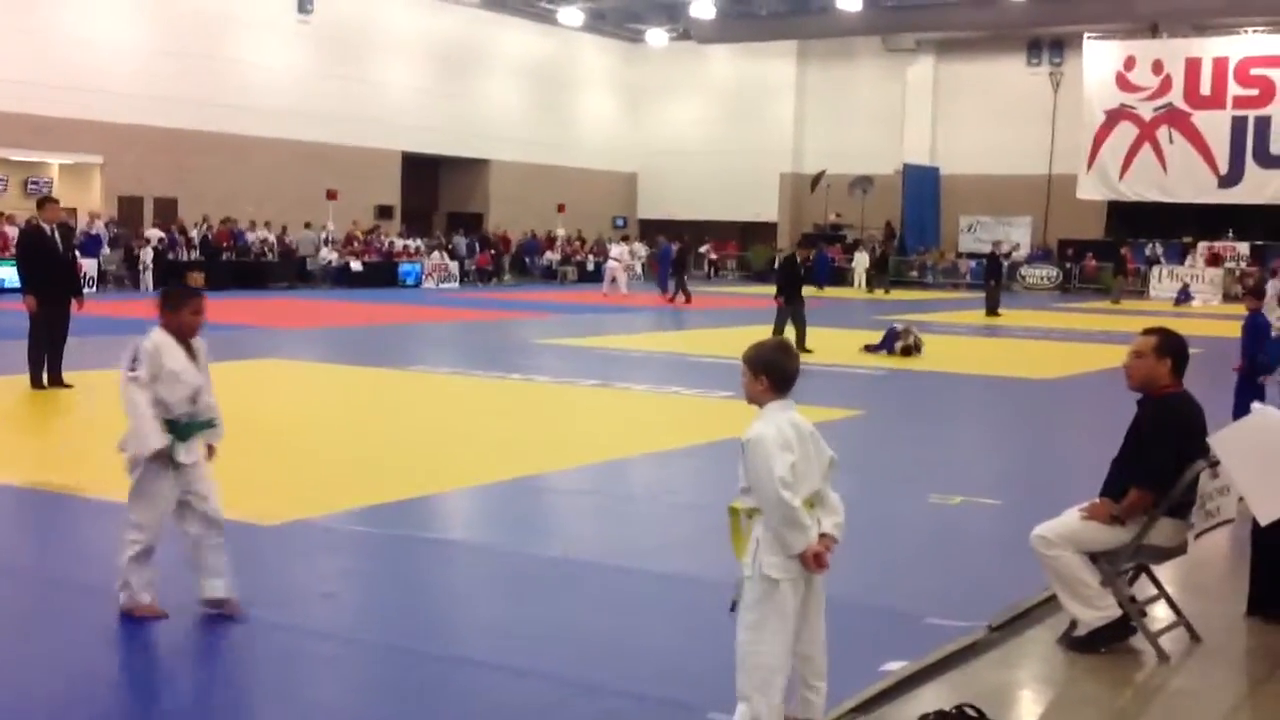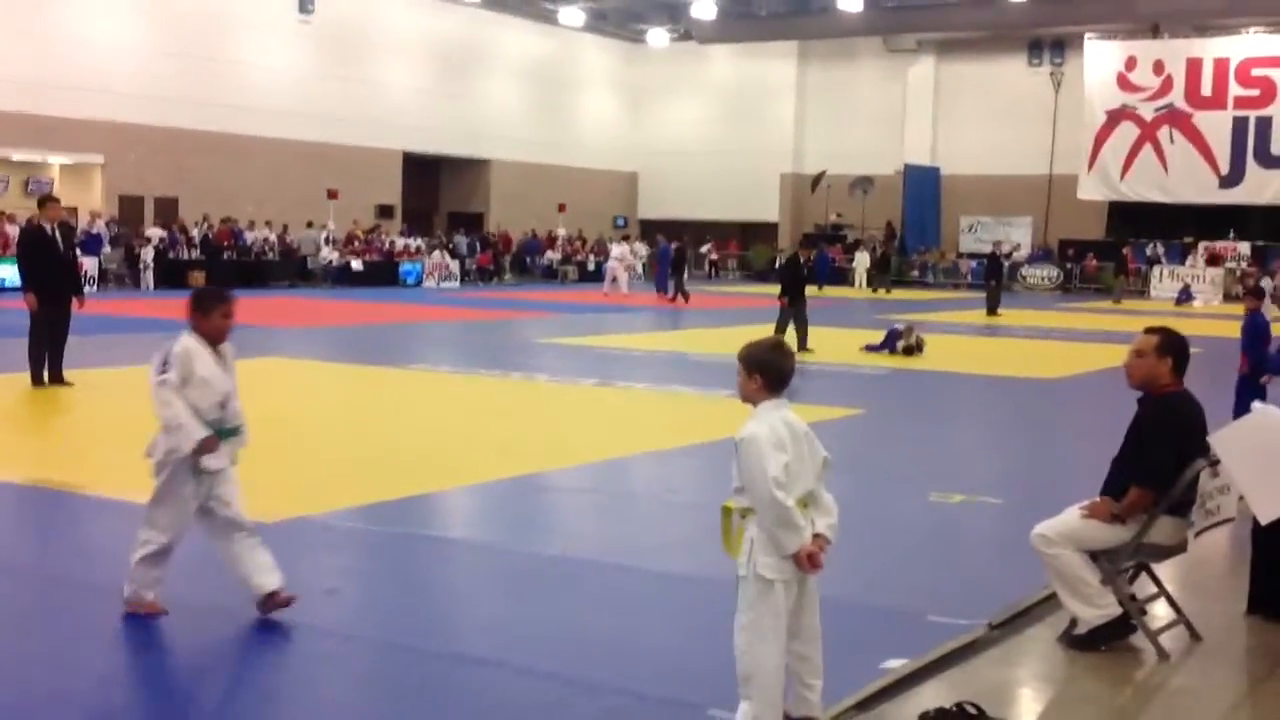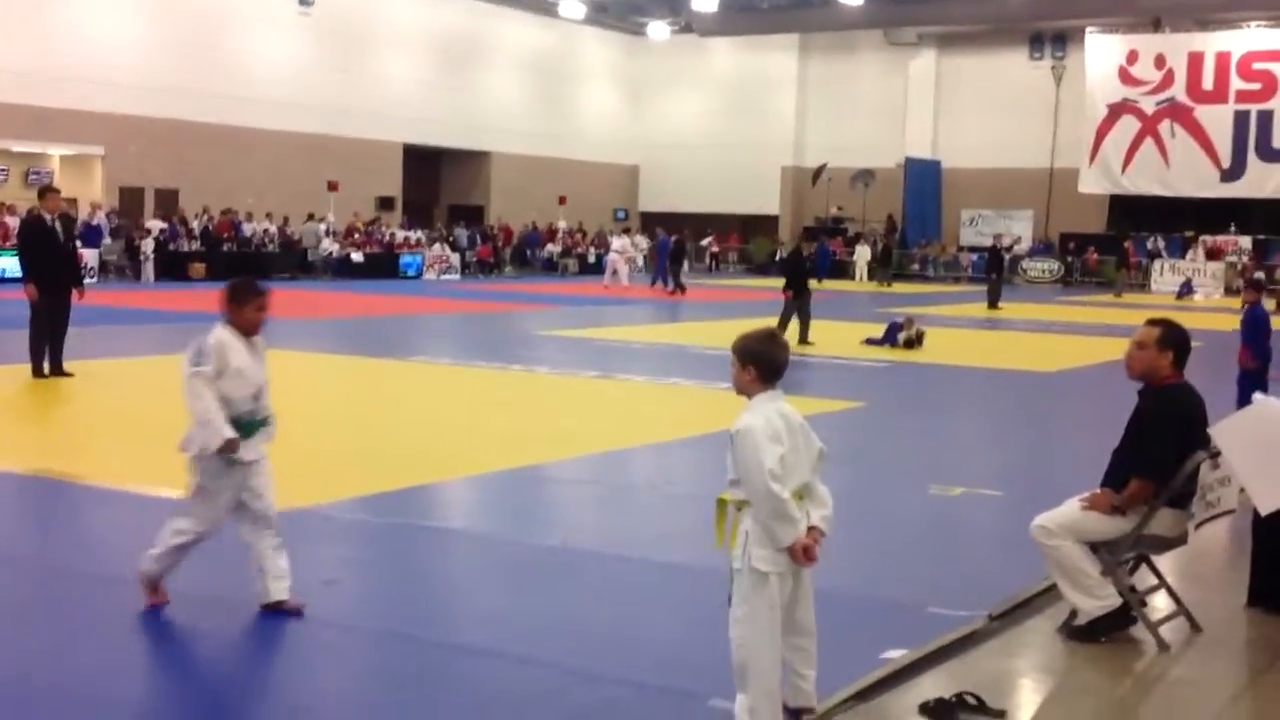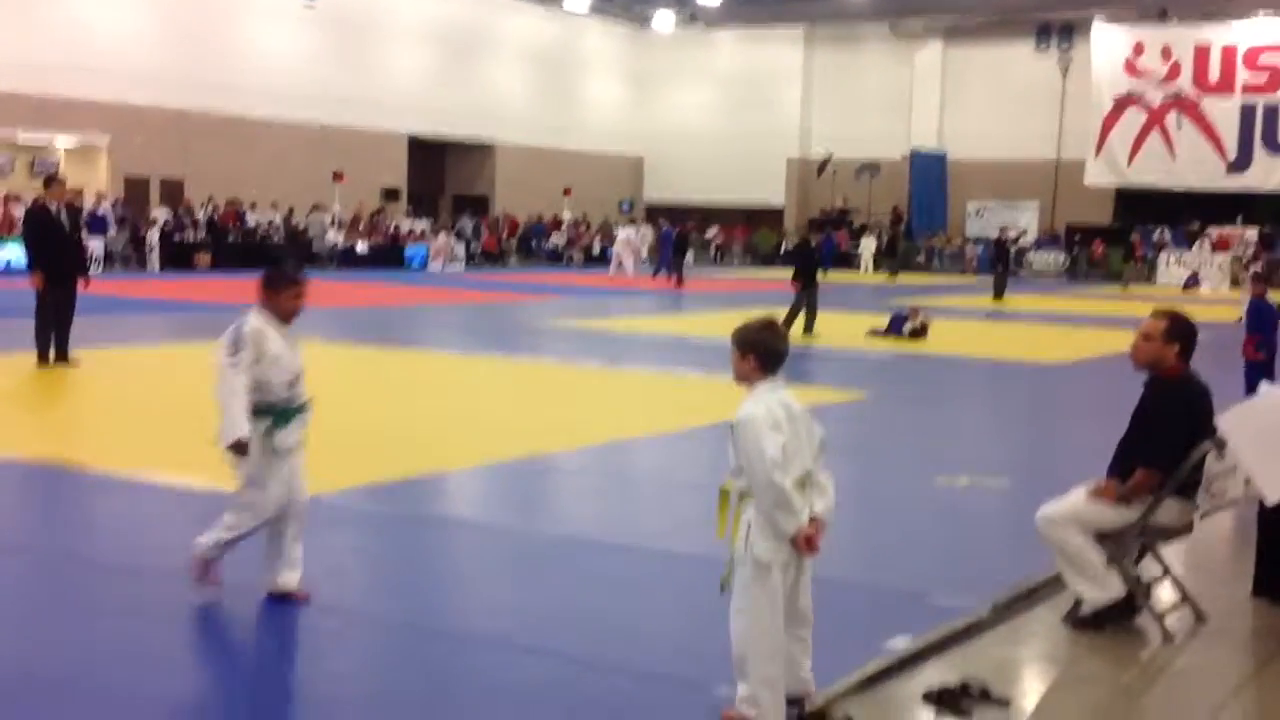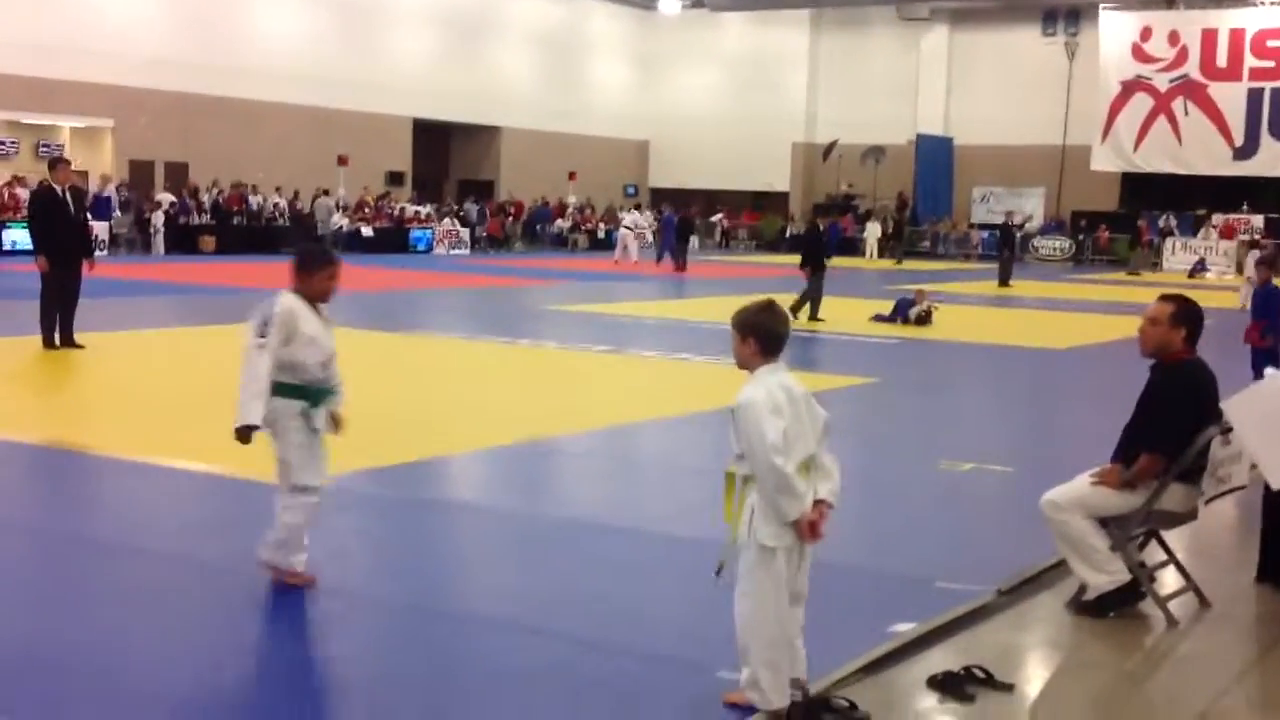
dt=0.1s
person 1, frame 1
left shoulder: (761, 433)
right shoulder: (802, 425)
left elbow: (778, 498)
right elbow: (825, 483)
left wrist: (800, 546)
right wrist: (826, 533)
left hip: (776, 550)
right hip: (803, 544)
left knee: (761, 641)
right knee: (806, 635)
person 1, frame 2
left shoulder: (755, 433)
right shoulder: (796, 425)
left elbow: (771, 498)
right elbow: (818, 483)
left wrist: (795, 546)
right wrist: (819, 534)
left hip: (770, 550)
right hip: (798, 543)
left knee: (758, 641)
right knee: (802, 634)
person 1, frame 3
left shoulder: (750, 425)
right shoulder: (790, 416)
left elbow: (767, 490)
right elbow: (813, 475)
left wrist: (791, 538)
right wrist: (814, 526)
left hip: (764, 542)
right hip: (791, 537)
left knee: (755, 631)
right knee: (795, 624)
person 1, frame 4
left shoulder: (751, 415)
right shoulder: (792, 405)
left elbow: (769, 479)
right elbow: (815, 463)
left wrist: (793, 527)
right wrist: (816, 515)
left hip: (767, 530)
right hip: (794, 525)
left knee: (755, 623)
right knee: (793, 613)
right ankle: (798, 687)
person 1, frame 5
left shoulder: (753, 397)
right shoulder: (794, 388)
left elbow: (772, 464)
right elbow: (819, 447)
left wrist: (795, 514)
right wrist: (820, 500)
left hip: (770, 515)
right hip: (797, 509)
left knee: (760, 607)
right knee: (788, 601)
right ankle: (791, 678)
person 2, frame 1
left shoulder: (196, 347)
right shoulder: (150, 347)
right elbow: (136, 396)
left wrist: (209, 436)
right wrist: (153, 443)
left hip: (187, 447)
right hip: (157, 450)
left knee: (207, 517)
right knee: (147, 524)
left ankle: (216, 591)
right ankle: (134, 597)
person 2, frame 2
left shoulder: (223, 352)
right shoulder: (180, 352)
right elbow: (168, 399)
left wrist: (233, 443)
right wrist: (196, 436)
left hip: (216, 455)
right hip: (186, 455)
left knee: (234, 523)
right knee: (164, 526)
left ankle: (267, 589)
right ankle: (137, 594)
person 2, frame 3
left shoulder: (253, 345)
right shoulder: (214, 345)
right elbow: (200, 392)
left wrist: (259, 434)
right wrist: (221, 435)
left hip: (250, 445)
right hip: (220, 448)
left knee: (264, 517)
right knee: (202, 516)
left ankle: (276, 593)
right ankle: (154, 571)
person 2, frame 4
left shoulder: (284, 332)
right shoulder: (250, 331)
right elbow: (233, 381)
left wrist: (296, 424)
right wrist: (237, 432)
left hip: (285, 431)
right hip: (259, 434)
left knee: (293, 504)
right knee: (261, 505)
left ankle: (285, 580)
right ankle: (208, 552)
person 2, frame 5
left shoulder: (317, 313)
right shoulder: (282, 311)
right elbow: (259, 363)
left wrist: (332, 405)
right wrist: (249, 415)
left hip: (310, 410)
right hip: (290, 409)
left knee: (299, 486)
right knee: (306, 486)
left ankle: (289, 561)
right ankle: (281, 559)
person 3, frame 1
left shoulder: (1163, 412)
right shoulder: (1180, 404)
left elbow: (1150, 485)
left wrist: (1117, 514)
right wrist: (1113, 503)
left hip: (1155, 520)
right hip: (1159, 514)
left knee: (1047, 537)
right knee: (1070, 523)
left ankle: (1105, 619)
right ankle: (1104, 606)
person 3, frame 2
left shoulder: (1164, 411)
right shoulder: (1180, 404)
left elbow: (1151, 483)
left wrist: (1117, 512)
right wrist: (1113, 501)
left hip: (1155, 519)
right hip: (1160, 512)
left knee: (1048, 536)
right knee: (1070, 521)
left ankle: (1105, 618)
right ankle: (1107, 602)
person 3, frame 3
left shoulder: (1164, 403)
right shoulder: (1180, 397)
left elbow: (1150, 476)
left wrist: (1118, 504)
right wrist: (1113, 495)
left hip: (1154, 510)
right hip: (1160, 504)
left knee: (1048, 527)
right knee: (1070, 513)
left ankle: (1105, 609)
right ankle: (1102, 596)
person 3, frame 4
left shoulder: (1170, 393)
right shoulder: (1186, 388)
left elbow: (1156, 465)
left wrist: (1123, 493)
right wrist: (1119, 484)
left hip: (1160, 500)
right hip: (1168, 494)
left knee: (1054, 517)
right knee: (1076, 502)
left ankle: (1109, 598)
right ankle: (1107, 586)
person 3, frame 5
left shoulder: (1175, 378)
right shoulder: (1192, 371)
left elbow: (1159, 451)
left wrist: (1126, 479)
right wrist: (1123, 469)
left hip: (1165, 485)
right hip: (1171, 479)
left knee: (1057, 503)
right knee: (1081, 488)
left ankle: (1113, 584)
right ankle: (1110, 574)
person 4, frame 1
left shoulder: (65, 232)
right shoulder: (28, 234)
left elbow: (72, 263)
right elbow: (23, 266)
left wrist: (77, 291)
right wrist: (27, 293)
left hip: (61, 294)
right hip: (40, 295)
left knee: (59, 337)
right knee: (39, 336)
left ankle: (55, 377)
right ankle: (36, 378)
person 4, frame 2
right shoulder: (29, 233)
left elbow: (72, 262)
right elbow: (24, 264)
left wrist: (78, 290)
right wrist: (28, 291)
left hip: (62, 293)
right hip: (41, 294)
left knee: (60, 335)
right knee: (39, 335)
left ankle: (56, 375)
right ankle: (37, 376)
person 4, frame 3
left shoulder: (66, 222)
right shoulder: (29, 224)
left elbow: (72, 253)
right elbow: (25, 255)
left wrist: (78, 281)
right wrist: (29, 282)
left hip: (62, 284)
right hip: (41, 285)
left knee: (60, 326)
right knee: (40, 325)
left ankle: (56, 365)
right ankle: (37, 367)
person 4, frame 4
right shoulder: (35, 213)
left elbow: (78, 242)
right elbow: (30, 243)
left wrist: (83, 270)
right wrist: (35, 270)
left hip: (68, 272)
right hip: (47, 273)
left knee: (65, 314)
right knee: (45, 314)
left ankle: (62, 353)
right ankle: (43, 355)
person 4, frame 5
left shoulder: (78, 193)
right shoulder: (40, 195)
left elbow: (83, 224)
right elbow: (35, 226)
left wrist: (89, 252)
right wrist: (39, 254)
left hip: (73, 255)
right hip: (52, 255)
left knee: (71, 297)
right knee: (50, 296)
left ankle: (67, 337)
right ankle: (49, 338)
